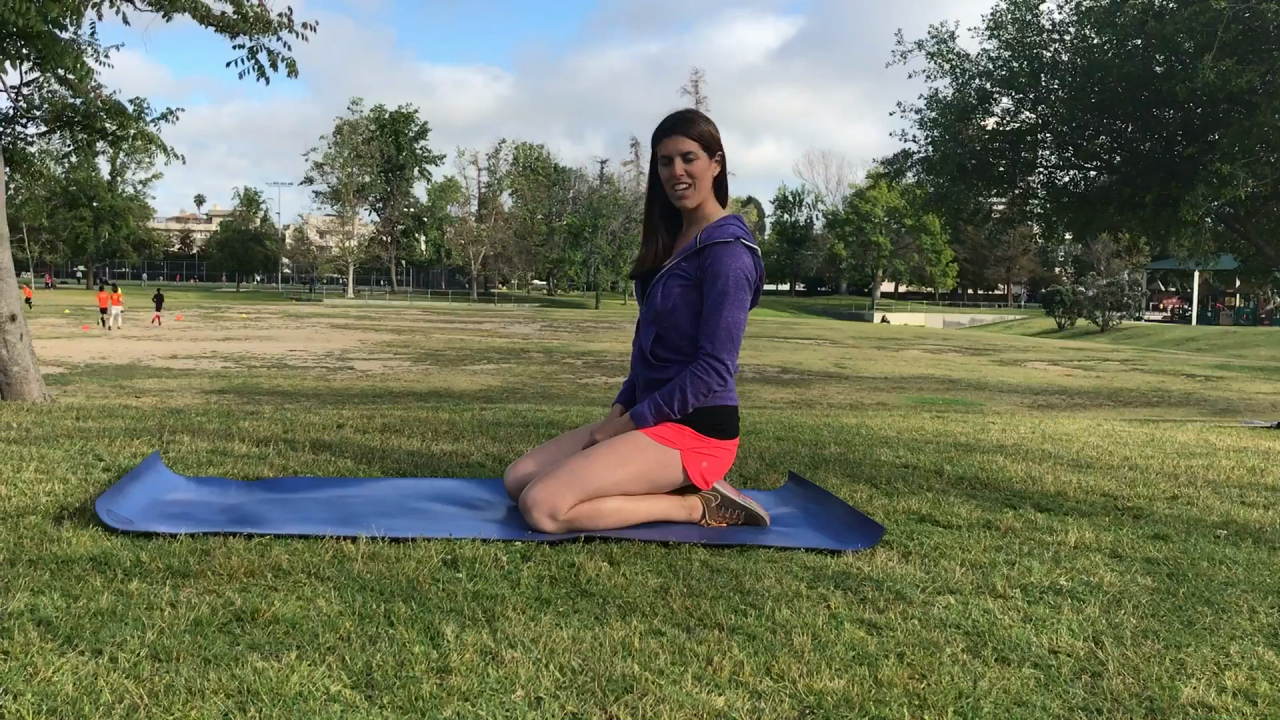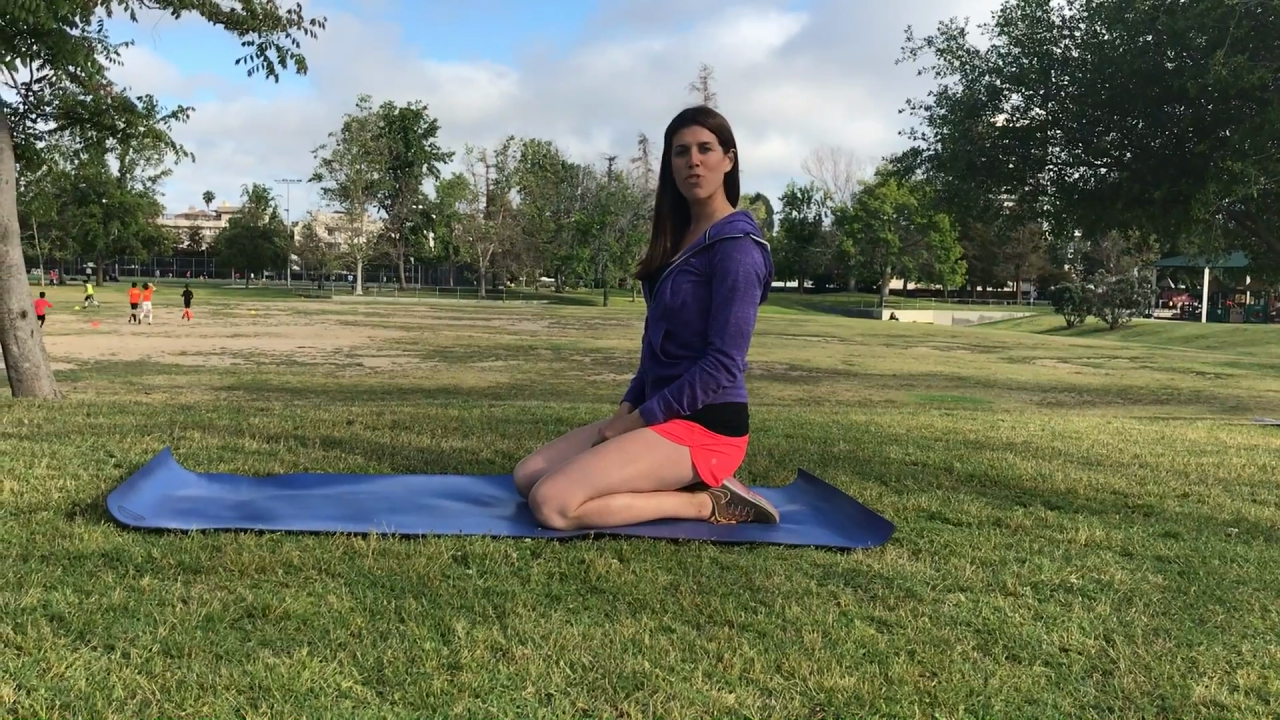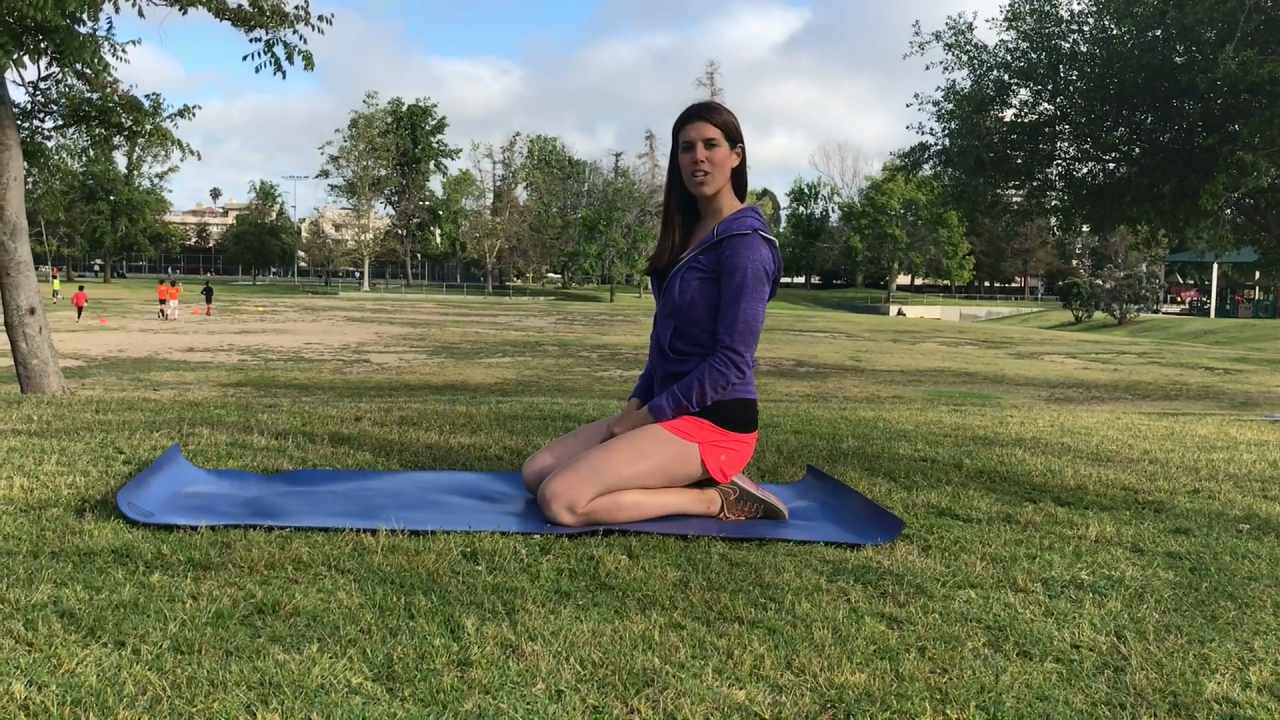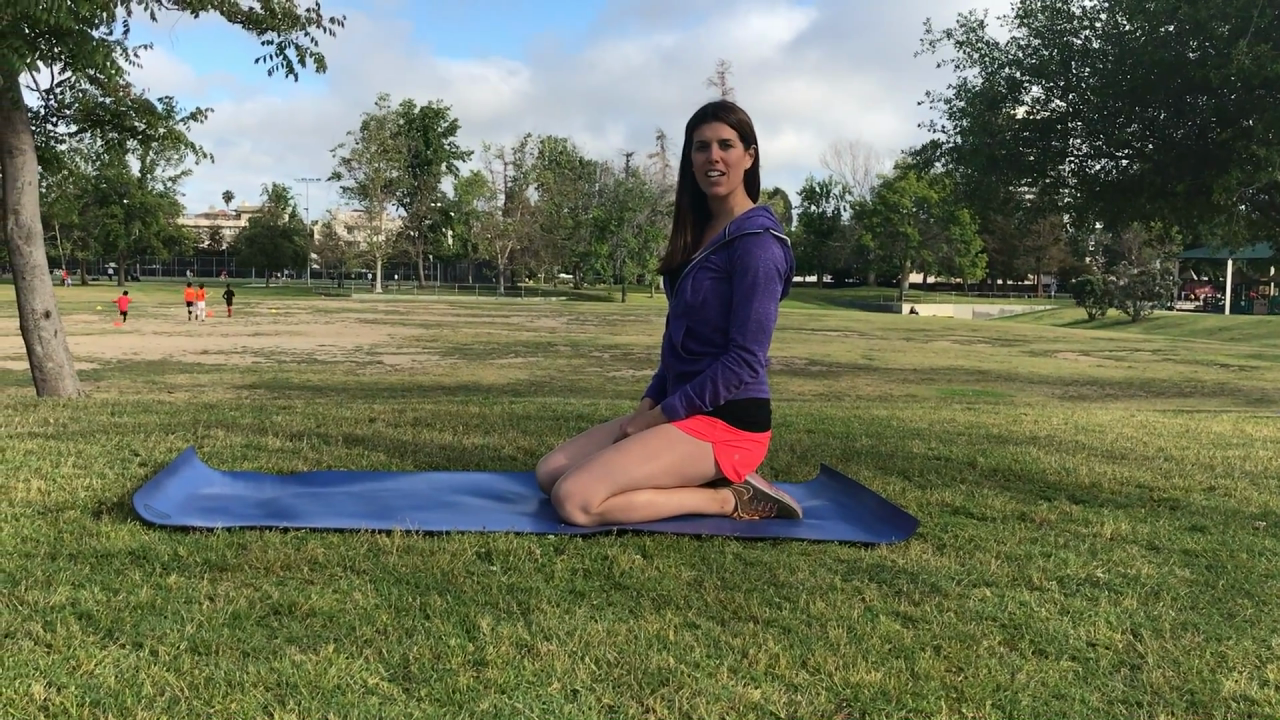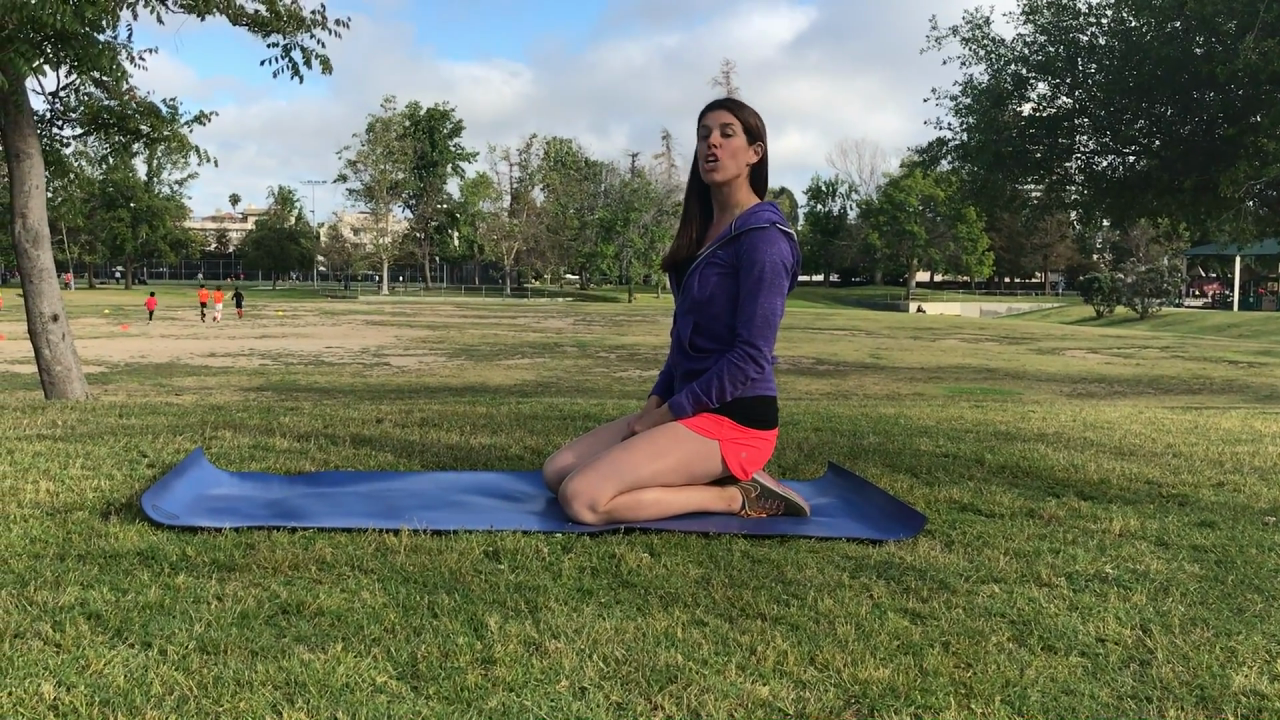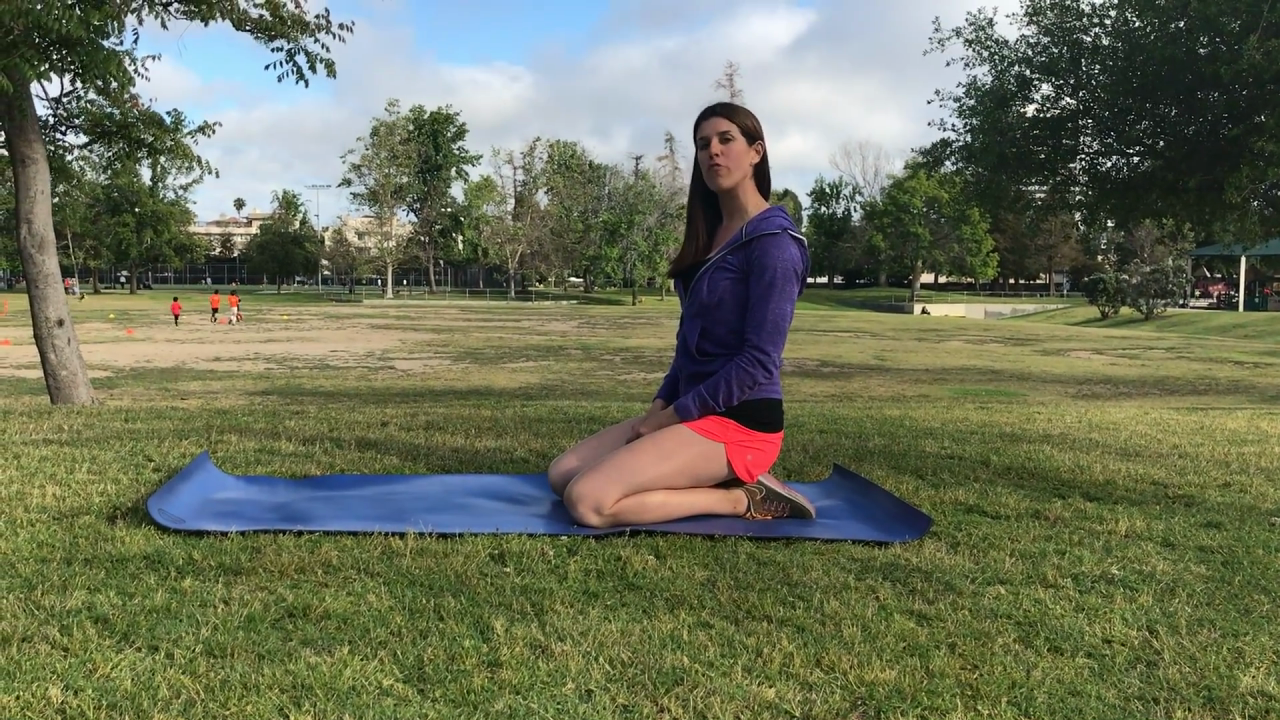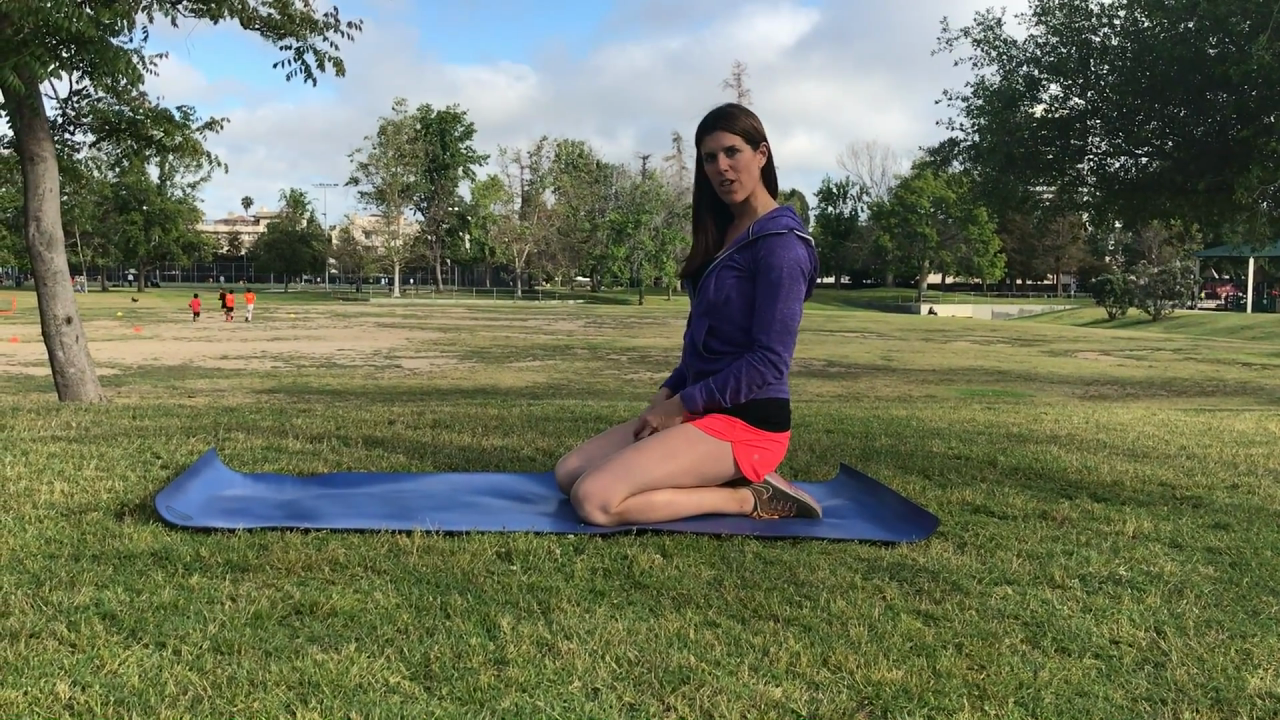
dt=0.7s
person 1, frame 1
left shoulder: (727, 251)
right shoulder: (670, 240)
left elbow: (714, 369)
left wrist: (628, 423)
right wrist: (618, 410)
left hip: (695, 427)
right hip: (652, 413)
left knee: (541, 506)
right knee: (517, 479)
left ankle: (698, 505)
right ankle: (684, 489)
person 1, frame 2
left shoulder: (736, 246)
right shoulder: (678, 237)
left elbow: (723, 364)
left wrist: (637, 419)
right wrist: (627, 407)
left hip: (704, 424)
right hip: (661, 411)
left knee: (552, 502)
right knee: (528, 475)
left ankle: (706, 502)
right ankle: (690, 484)
person 1, frame 3
left shoulder: (744, 242)
right shoulder: (687, 232)
left elbow: (732, 361)
left wrist: (646, 416)
right wrist: (635, 404)
left hip: (713, 420)
right hip: (670, 406)
left knee: (560, 499)
right knee: (536, 472)
left ankle: (716, 498)
right ankle: (701, 480)
person 1, frame 4
left shoulder: (756, 242)
right shoulder: (699, 232)
left elbow: (744, 360)
left wrist: (658, 416)
right wrist: (648, 403)
left hip: (727, 420)
right hip: (683, 406)
left knee: (574, 499)
right knee: (550, 471)
left ankle: (729, 498)
right ankle: (714, 481)
person 1, frame 5
left shoulder: (762, 237)
right shoulder: (703, 230)
left elbow: (750, 357)
left wrist: (666, 414)
right wrist: (655, 402)
left hip: (733, 417)
right hip: (690, 405)
left knee: (581, 499)
right knee: (556, 471)
left ankle: (736, 496)
right ankle: (722, 479)
person 1, frame 6
left shoulder: (772, 242)
right shoulder: (711, 234)
left elbow: (759, 361)
left wrist: (671, 416)
right wrist: (659, 405)
left hip: (740, 421)
right hip: (696, 409)
left knee: (587, 501)
right knee: (561, 474)
left ankle: (742, 498)
right ankle: (727, 482)
person 1, frame 7
left shoulder: (780, 242)
right shoulder: (722, 234)
left elbow: (771, 359)
left wrist: (678, 408)
right wrist: (666, 394)
left hip: (747, 421)
right hip: (704, 410)
left knee: (594, 499)
right knee: (568, 472)
left ankle: (748, 498)
right ankle: (736, 482)
